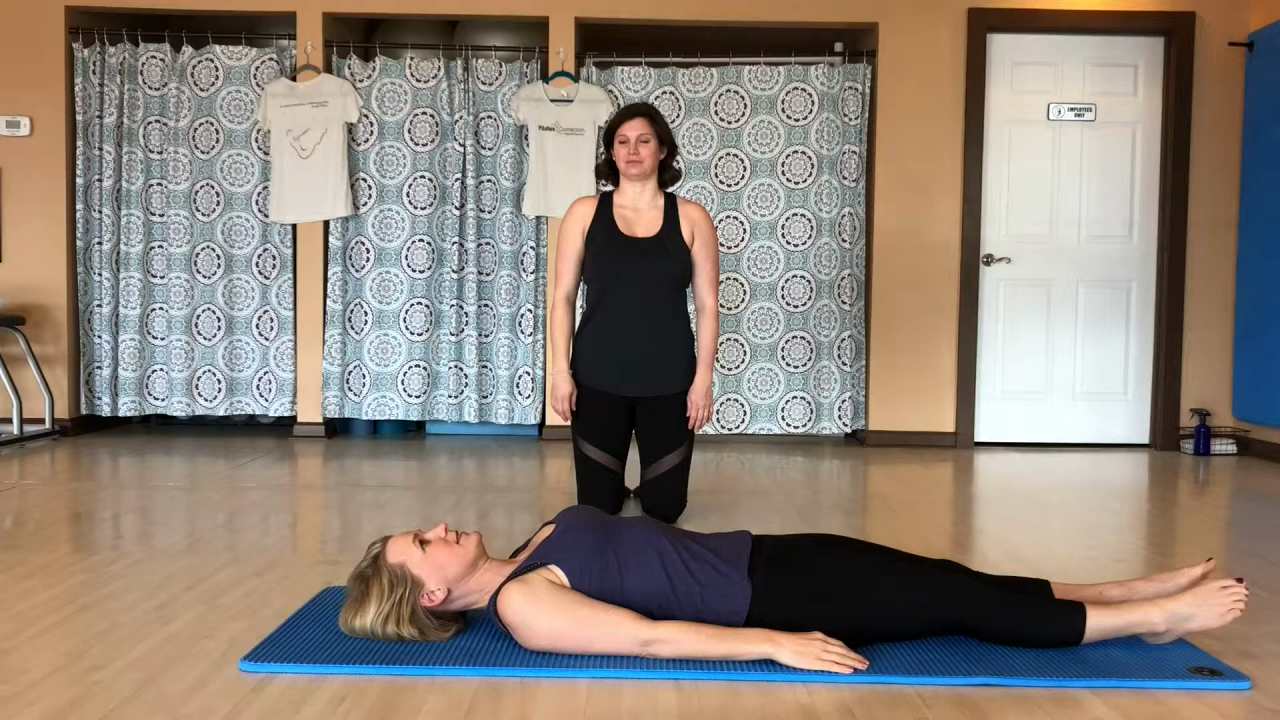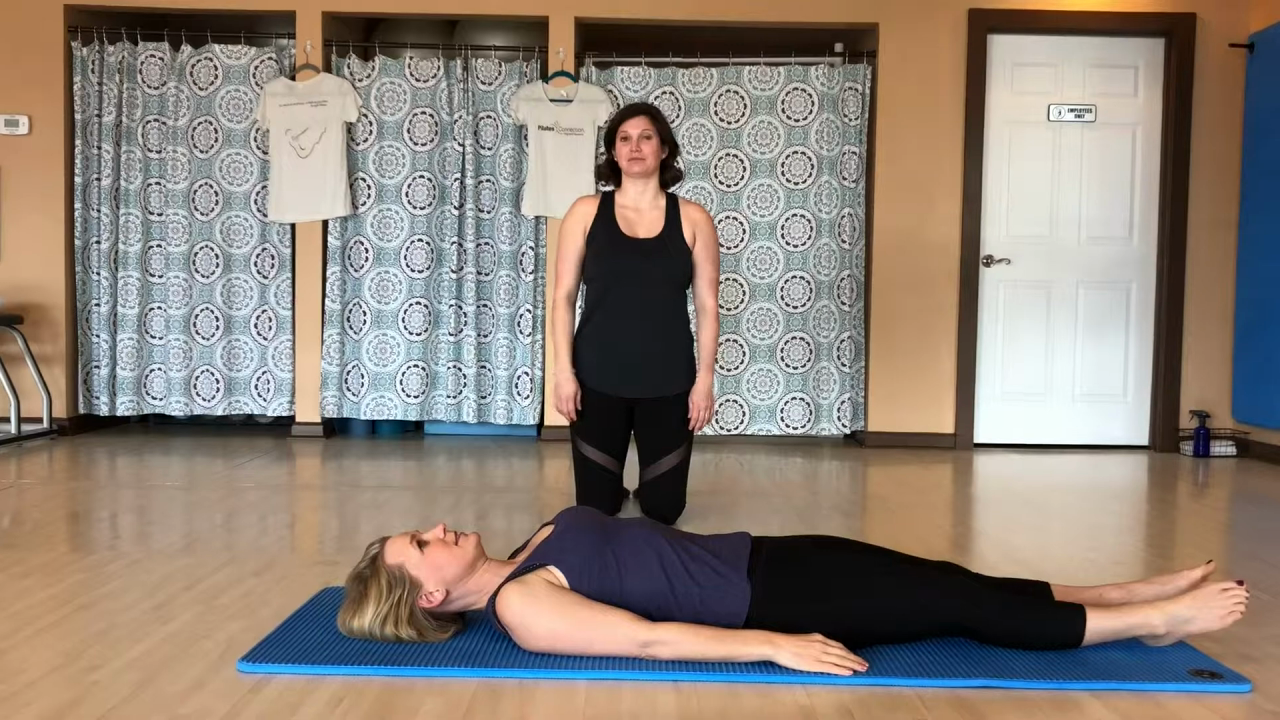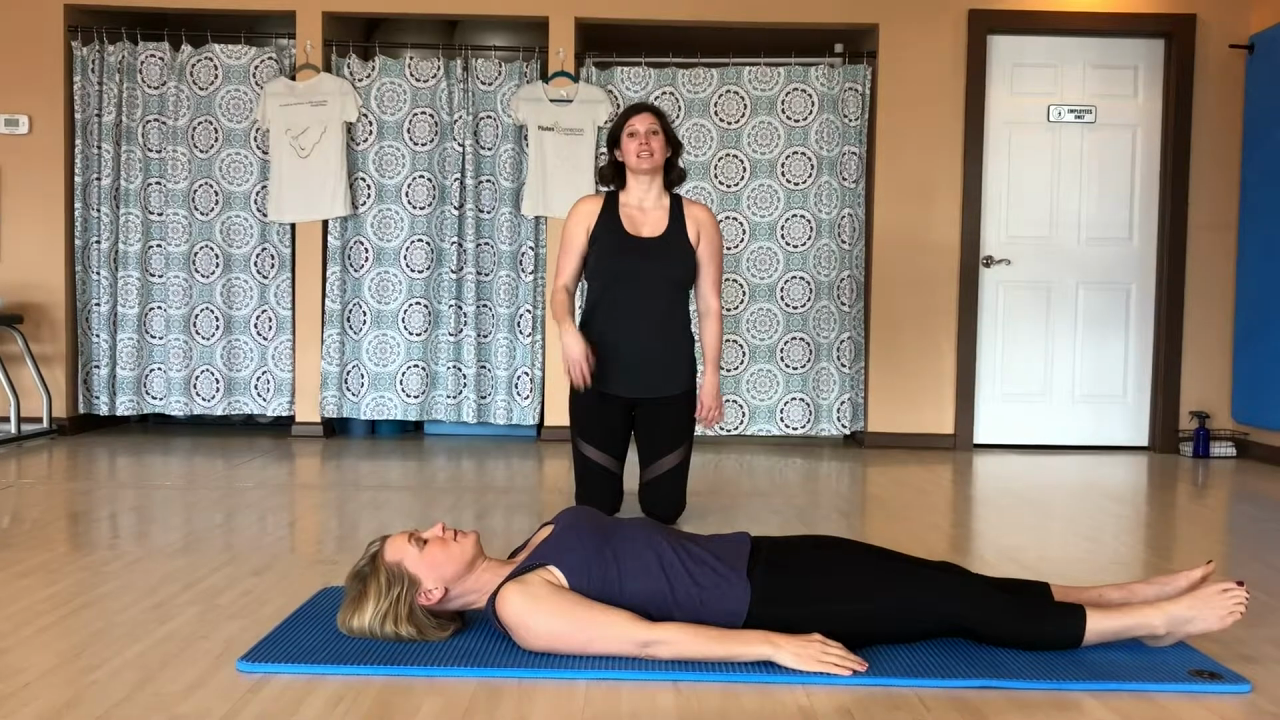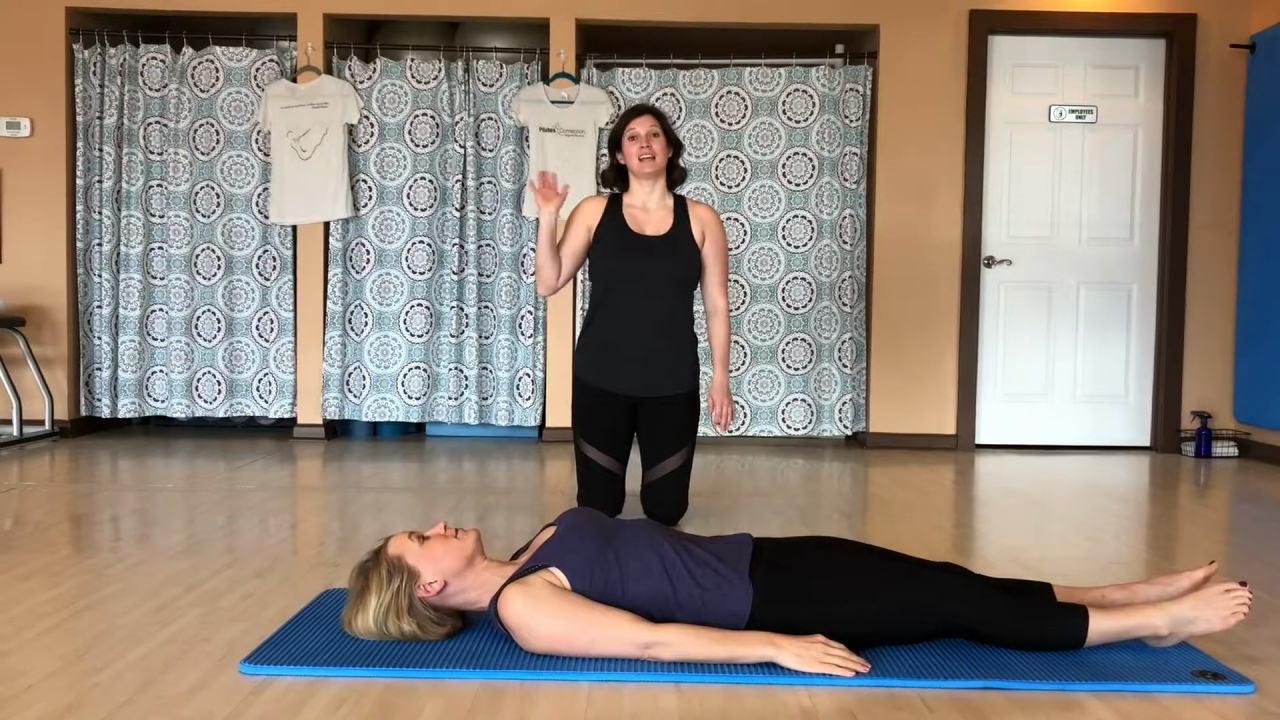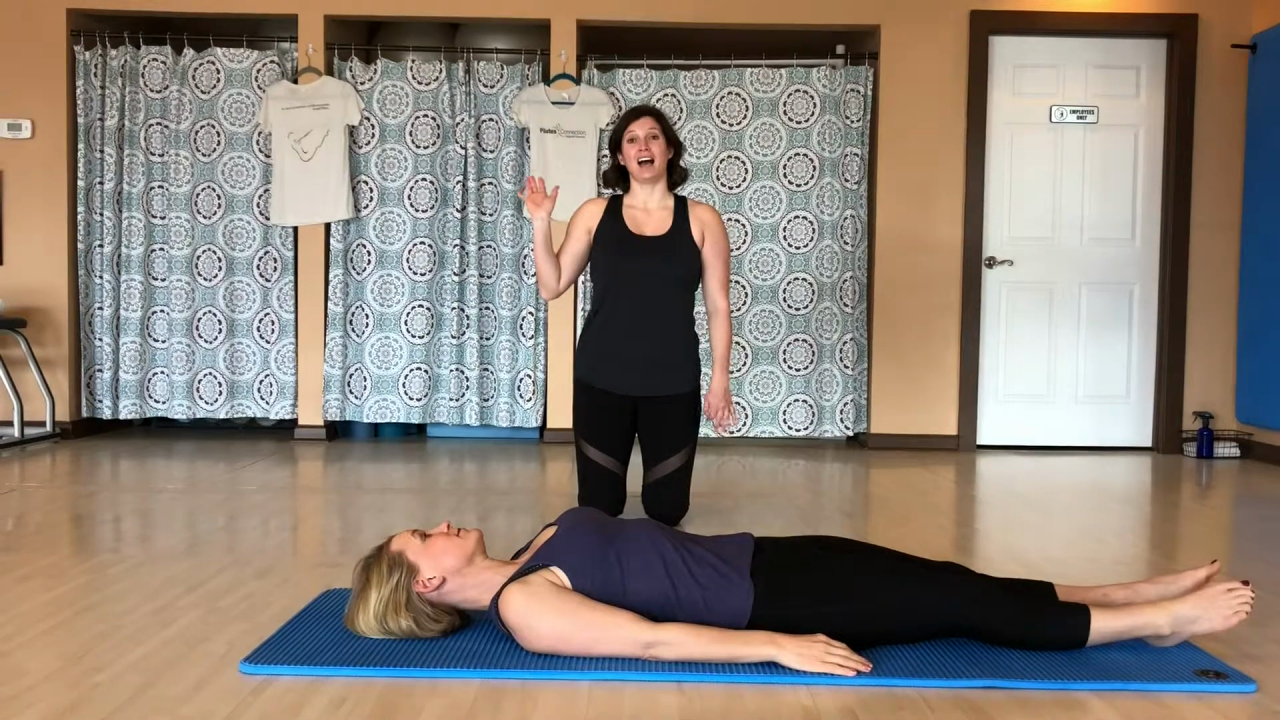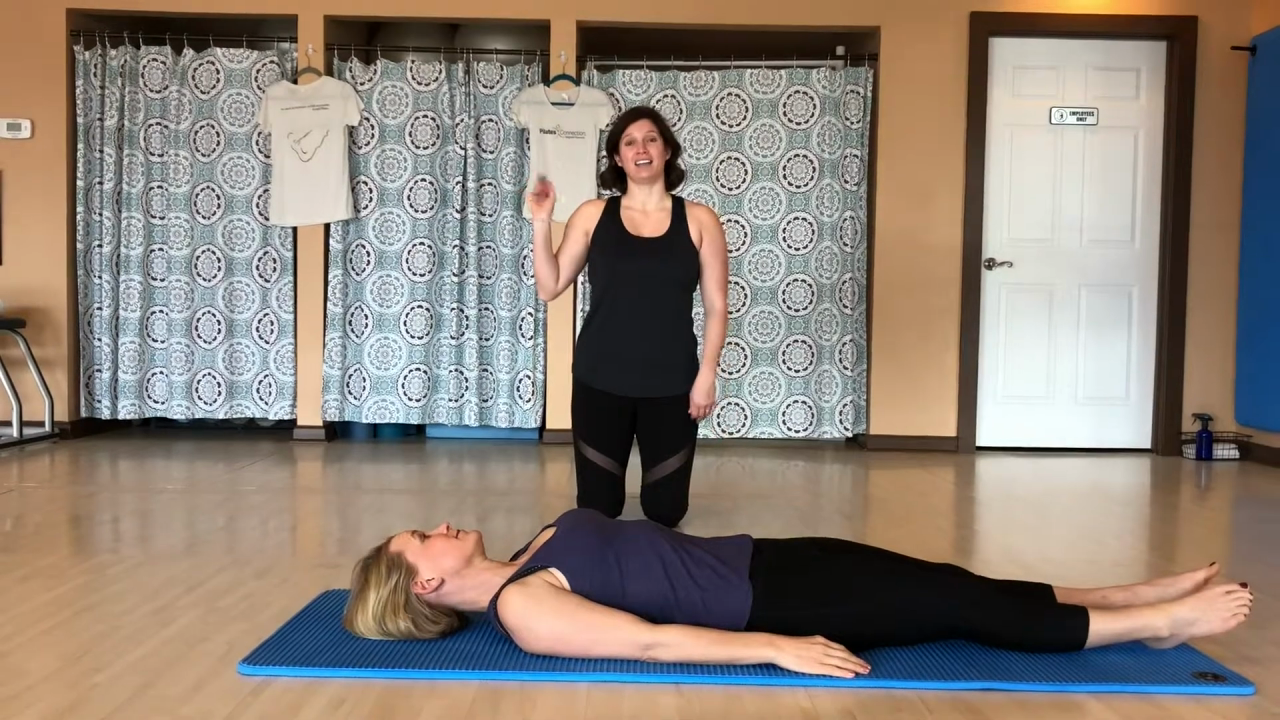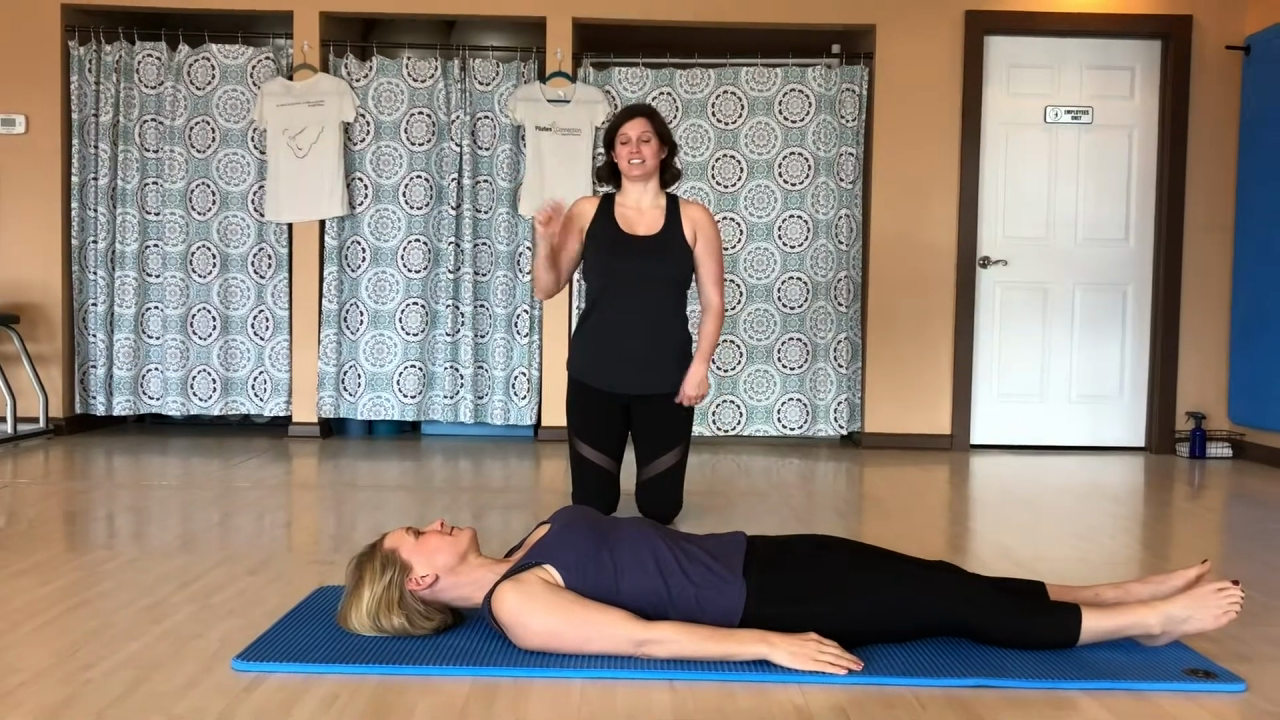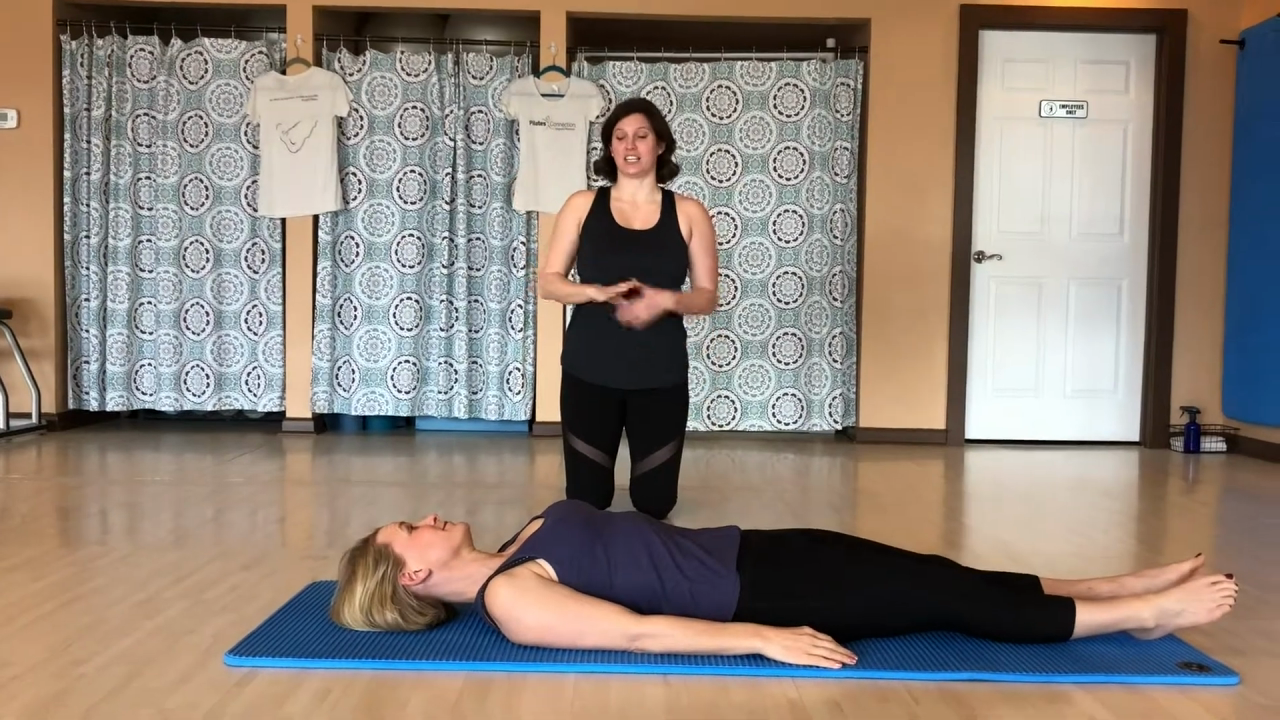
dt=0.3s
person 1, frame 1
left shoulder: (528, 558)
right shoulder: (522, 609)
right elbow: (651, 636)
right wrist: (776, 645)
left hip: (760, 555)
right hip: (757, 598)
left knee: (949, 578)
right knee: (966, 608)
left ankle: (1145, 592)
right ankle: (1156, 617)
person 1, frame 2
left shoulder: (526, 562)
right shoulder: (522, 610)
right elbow: (650, 638)
right wrist: (774, 648)
left hip: (757, 557)
right hip: (755, 600)
left knee: (952, 584)
right knee: (961, 607)
left ankle: (1141, 594)
right ankle: (1155, 621)
person 1, frame 3
left shoulder: (527, 561)
right shoulder: (523, 610)
right elbow: (650, 638)
right wrist: (775, 647)
left hip: (759, 556)
right hip: (757, 598)
left knee: (951, 582)
right knee: (965, 609)
left ankle: (1145, 592)
right ankle: (1156, 620)
person 1, frame 4
left shoulder: (527, 561)
right shoulder: (522, 610)
right elbow: (651, 640)
right wrist: (777, 648)
left hip: (759, 558)
right hip: (759, 602)
left knee: (952, 582)
right knee: (964, 608)
left ankle: (1146, 594)
right ankle: (1159, 620)
person 1, frame 5
left shoulder: (528, 563)
right shoulder: (525, 611)
right elbow: (653, 639)
right wrist: (780, 646)
left hip: (760, 559)
right hip: (760, 602)
left knee: (953, 581)
right knee: (967, 610)
left ankle: (1151, 594)
right ankle: (1161, 620)
person 1, frame 6
left shoulder: (527, 564)
right shoulder: (524, 612)
right elbow: (651, 640)
right wrist: (777, 650)
left hip: (760, 558)
right hip: (759, 602)
left knee: (953, 584)
right knee: (966, 610)
left ankle: (1146, 597)
right ankle: (1159, 622)
person 1, frame 7
left shoulder: (521, 561)
right shoulder: (517, 608)
right elbow: (645, 637)
right wrist: (772, 645)
left hip: (753, 557)
right hip: (752, 600)
left knee: (946, 580)
right knee: (959, 609)
left ankle: (1138, 594)
right ankle: (1153, 620)
person 1, frame 8
left shoulder: (513, 556)
right shoulder: (510, 603)
right elbow: (639, 631)
right wrist: (766, 639)
left hip: (746, 551)
right hip: (746, 595)
left knee: (939, 575)
right knee: (951, 603)
left ankle: (1134, 588)
right ankle: (1148, 613)
person 2, frame 1
left shoulder: (691, 217)
right shoulder: (585, 212)
left elbow: (707, 304)
right elbow: (563, 297)
left wrist: (703, 377)
right wrist: (560, 370)
left hip: (668, 381)
right hip: (598, 379)
left knee: (665, 508)
right knee: (597, 506)
left ankle: (646, 492)
right ankle: (617, 492)
person 2, frame 2
left shoulder: (693, 218)
right shoulder: (586, 212)
left elbow: (707, 305)
right elbow: (563, 296)
left wrist: (704, 379)
right wrist: (563, 369)
left hip: (668, 383)
right hip: (598, 380)
left knee: (664, 509)
right knee: (596, 507)
left ankle: (647, 493)
right ankle: (615, 493)
person 2, frame 3
left shoulder: (697, 218)
right shoulder: (590, 211)
left elbow: (710, 304)
right elbow: (563, 286)
left wrist: (711, 378)
right wrist: (568, 330)
left hip: (670, 383)
right hip: (600, 380)
left knee: (664, 508)
right knee: (596, 506)
left ankle: (651, 518)
person 2, frame 4
left shoulder: (700, 218)
right shoulder: (594, 211)
left elbow: (716, 304)
right elbow: (547, 284)
left wrist: (719, 377)
right wrist: (548, 219)
left hip: (672, 382)
right hip: (600, 379)
left knee: (666, 510)
right knee: (597, 507)
left ankle: (655, 525)
person 2, frame 5
left shoulder: (701, 218)
right shoulder: (595, 213)
left elbow: (718, 305)
right elbow: (551, 287)
left wrist: (720, 378)
right wrist: (541, 223)
left hip: (673, 383)
right hip: (601, 379)
left knee: (667, 510)
right knee: (598, 506)
person 2, frame 6
left shoulder: (699, 219)
right shoulder: (592, 214)
left elbow: (716, 305)
right elbow: (549, 287)
left wrist: (707, 374)
right wrist: (541, 223)
left hip: (672, 383)
right hip: (600, 380)
left knee: (665, 511)
right knee: (597, 507)
person 2, frame 7
left shoulder: (693, 217)
right shoulder: (587, 211)
left elbow: (713, 302)
right elbow: (545, 289)
left wrist: (700, 363)
right wrist: (546, 242)
left hip: (664, 382)
right hip: (595, 377)
left knee: (660, 508)
right knee: (593, 504)
person 2, frame 8
left shoulder: (689, 212)
right shoulder: (582, 205)
left elbow: (708, 295)
right elbow: (547, 283)
left wrist: (666, 299)
right wrist: (597, 291)
left hip: (660, 375)
right hip: (589, 372)
left knee: (655, 502)
right knee: (586, 499)
